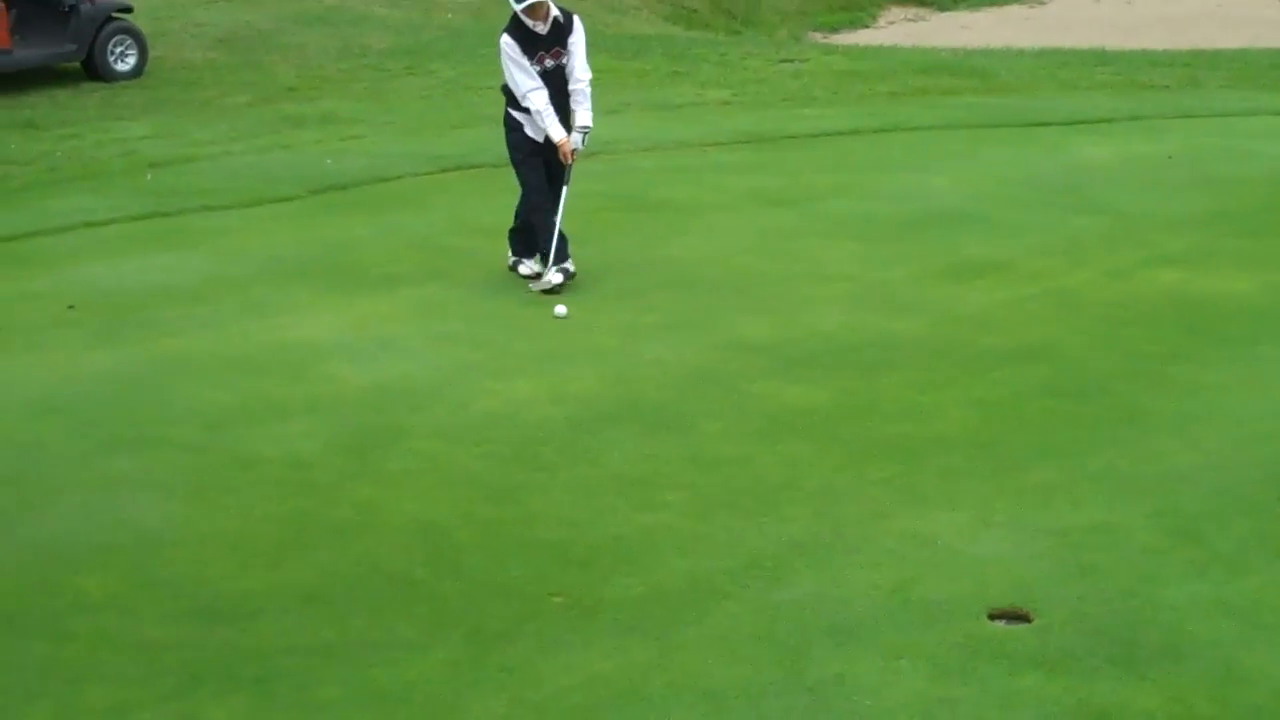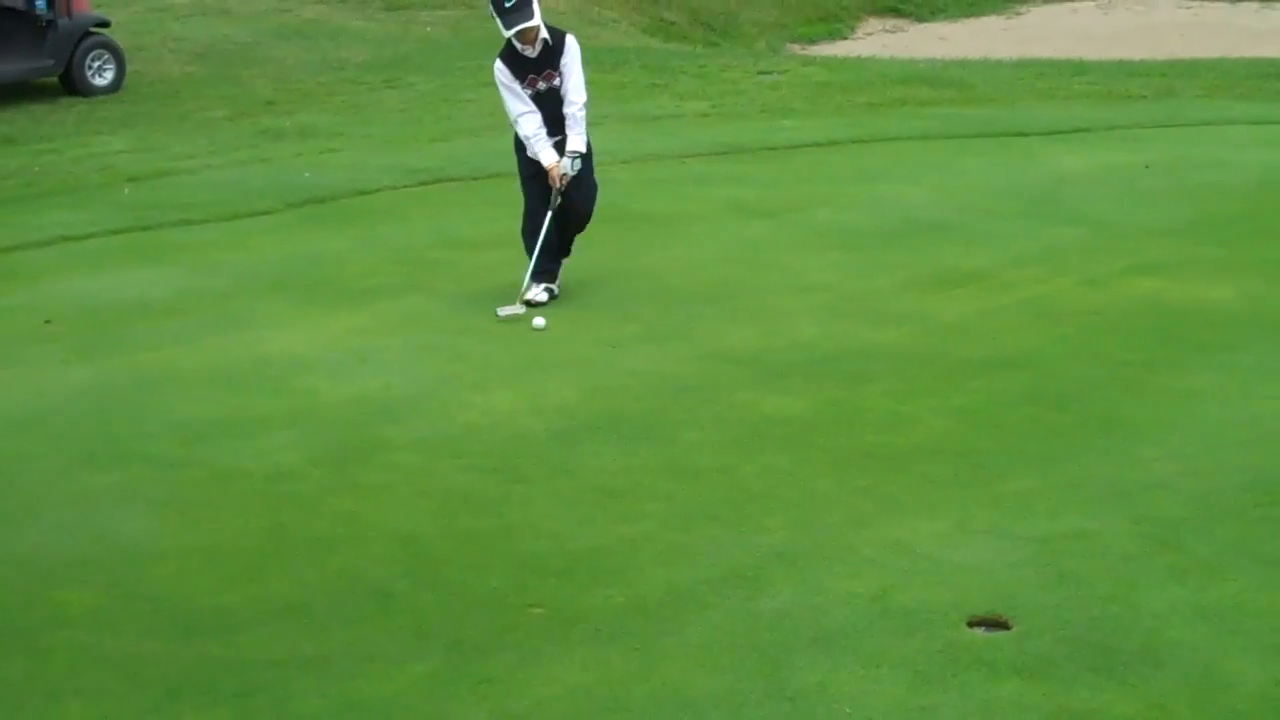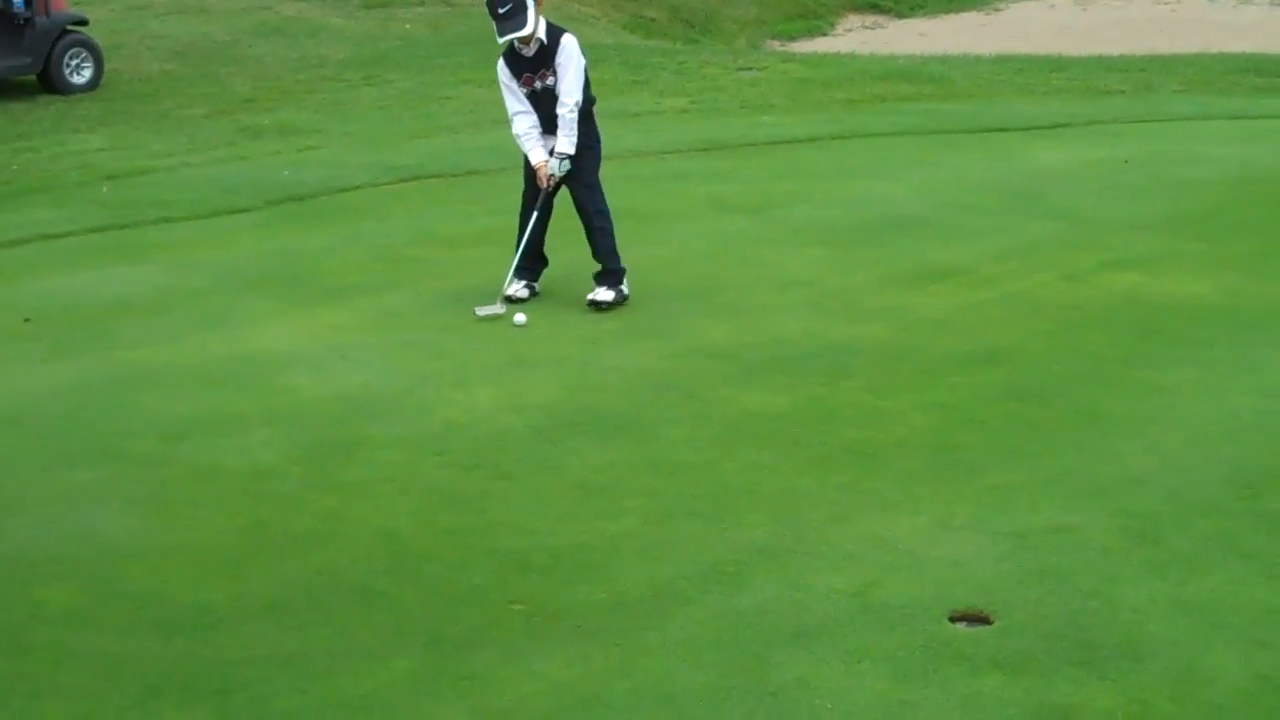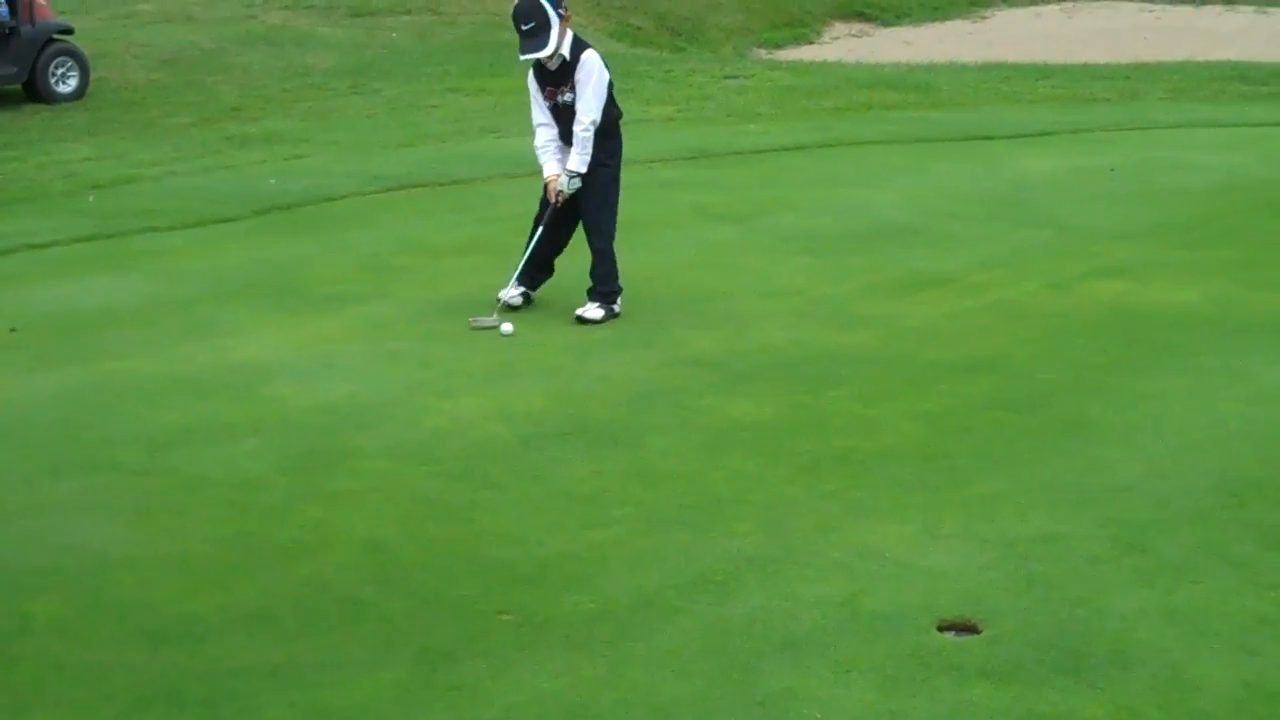
dt=0.3s
person 1, frame 1
right shoulder: (511, 40)
left elbow: (579, 78)
right elbow: (531, 94)
left wrist: (581, 126)
right wrist: (559, 137)
left hip: (558, 118)
right hip: (525, 123)
left knee: (550, 192)
right knee: (536, 192)
left ankle: (523, 250)
right ankle: (557, 259)
person 1, frame 2
left shoulder: (565, 44)
right shoulder: (504, 65)
left elbow: (575, 102)
right elbow: (525, 117)
left wrist: (572, 153)
right wrist: (548, 159)
left hip: (571, 138)
right hip: (532, 144)
left knee: (582, 201)
right knee: (538, 210)
left ankle: (557, 247)
right ankle: (543, 277)
person 1, frame 3
left shoulder: (564, 43)
right shoulder: (507, 63)
left elbow: (569, 104)
right elbow: (521, 116)
left wrist: (562, 154)
right wrist: (538, 159)
left hip: (578, 137)
right hip: (539, 143)
left knee: (591, 205)
right knee: (533, 208)
left ankle: (613, 280)
right ankle: (526, 275)
person 1, frame 4
left shoulder: (587, 59)
right shoulder: (537, 71)
left elbow: (588, 121)
right elbow: (544, 126)
left wrist: (573, 171)
right wrist: (551, 171)
left hip: (599, 151)
right hip: (566, 152)
left knee: (597, 223)
right knee: (551, 219)
left ankle: (607, 297)
right ankle: (529, 281)
